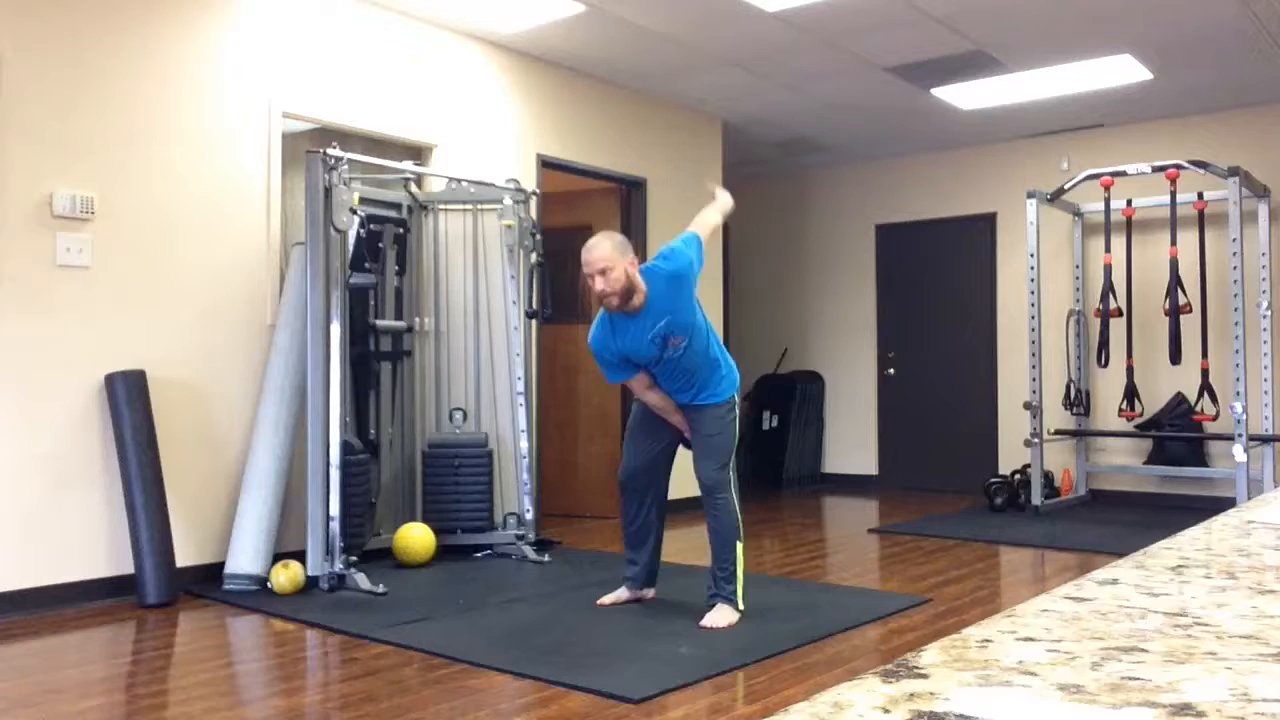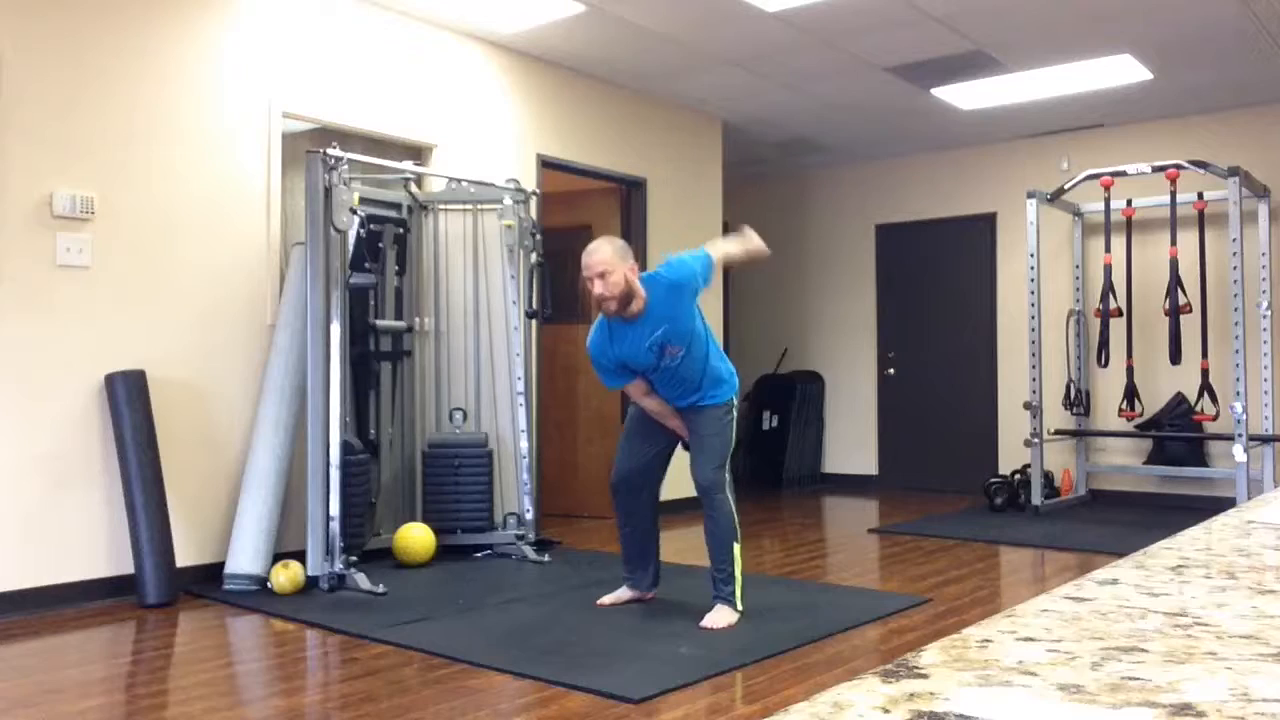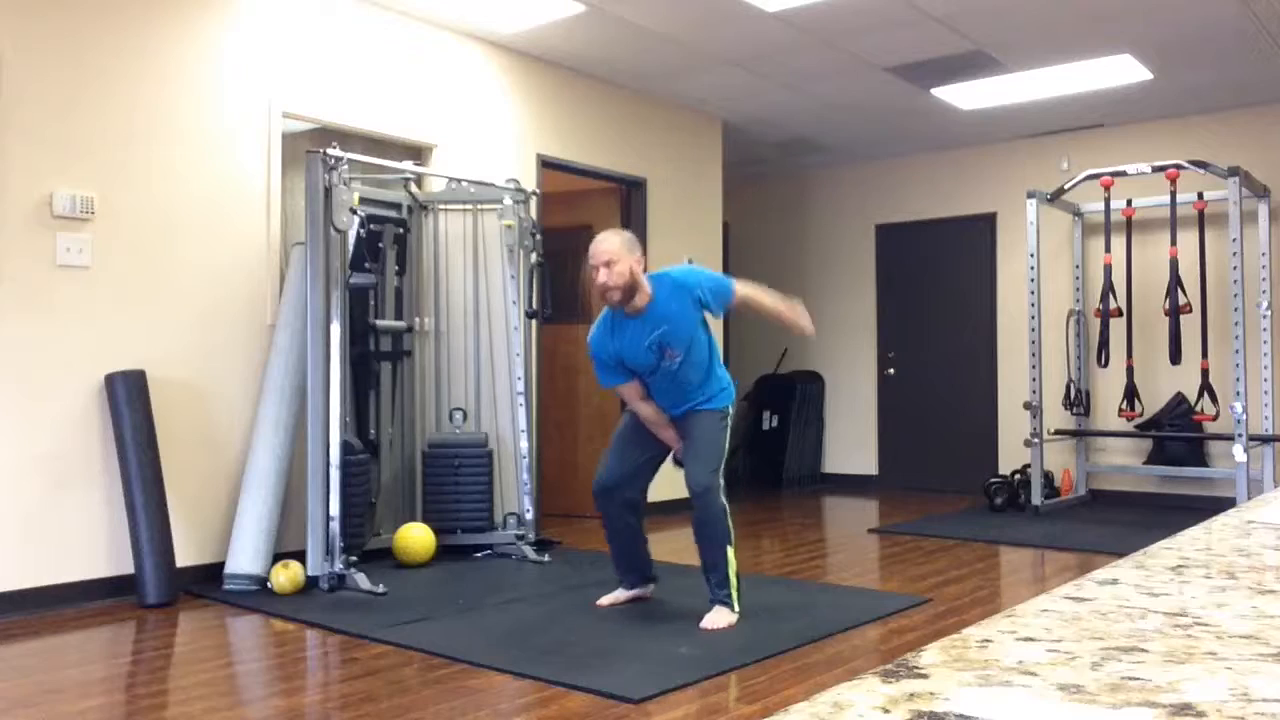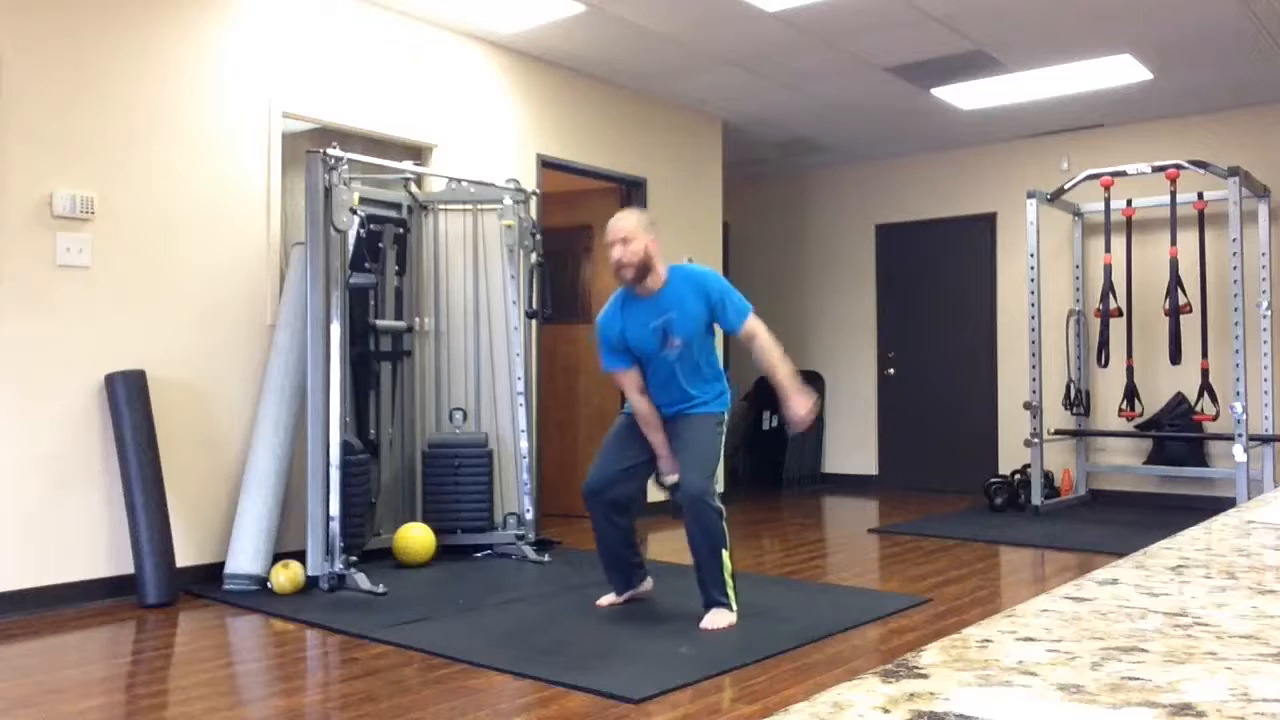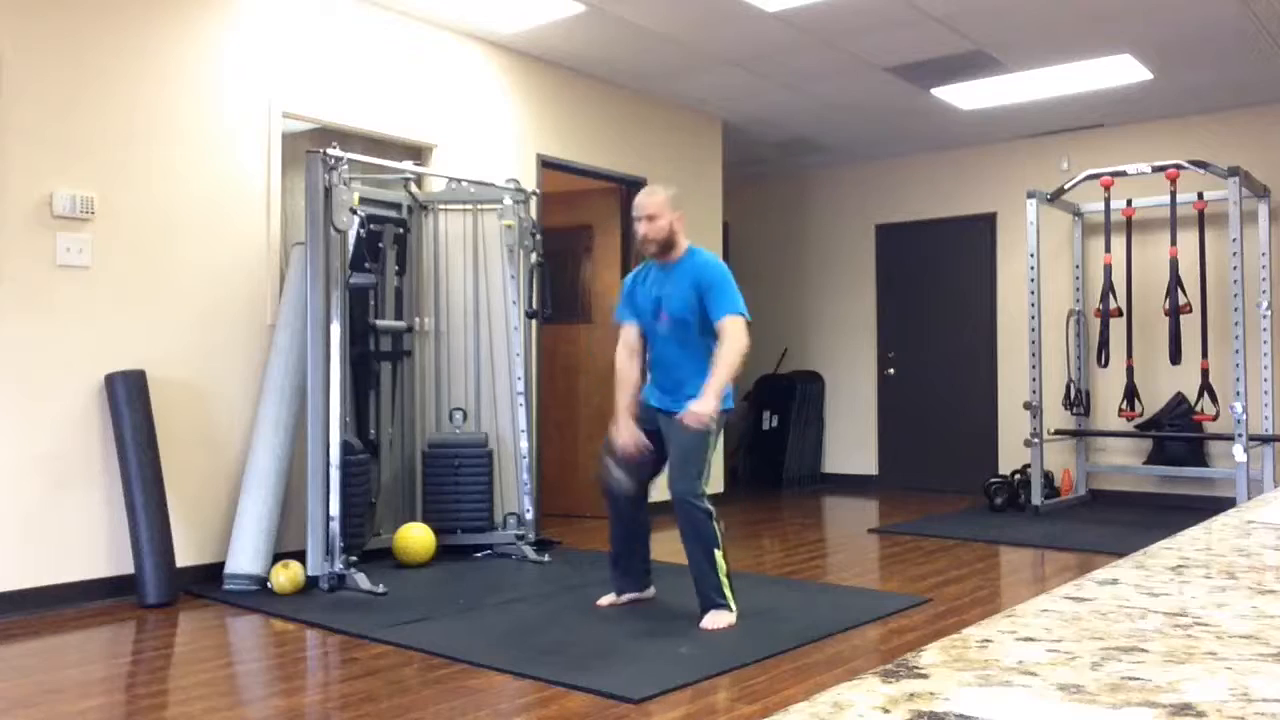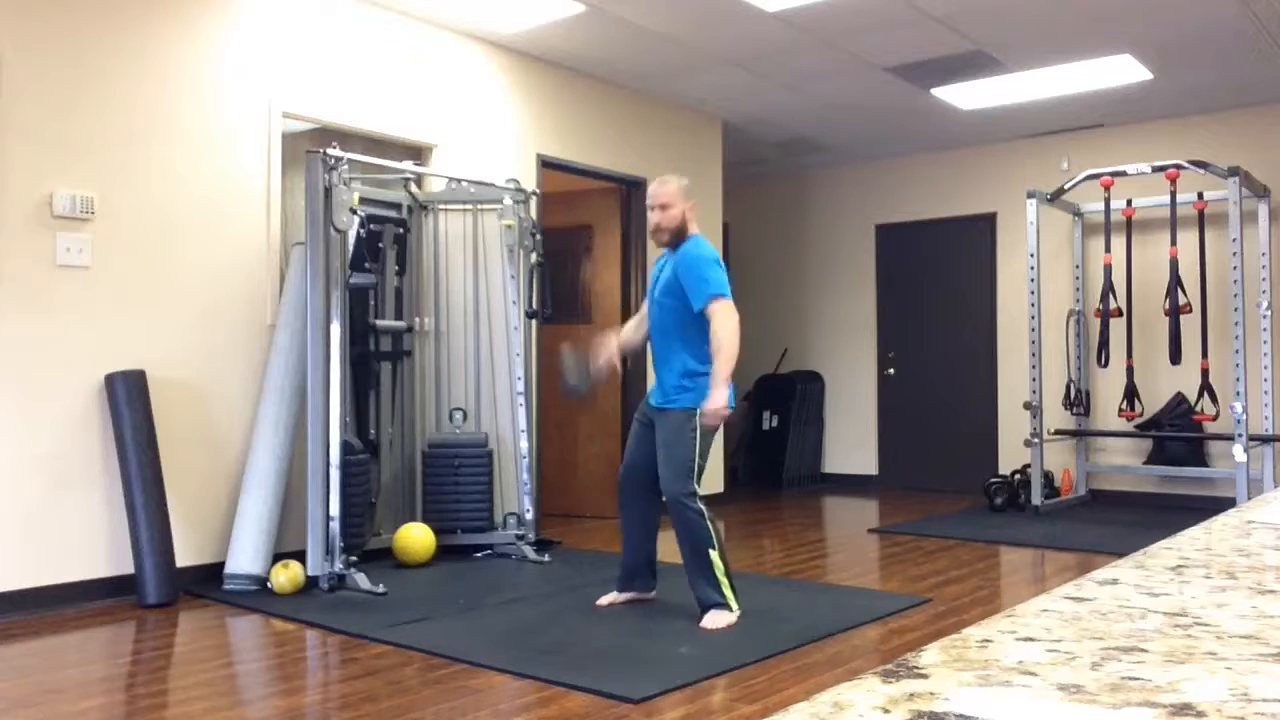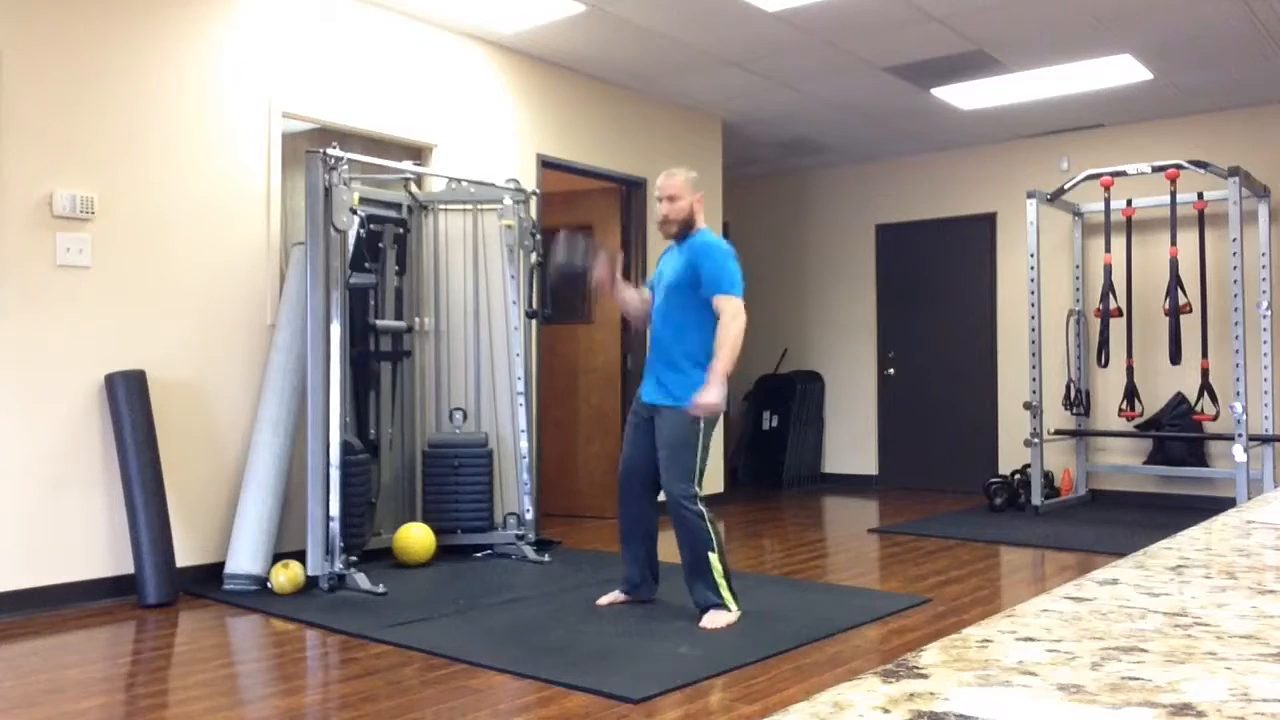
dt=0.1s
person 1, frame 1
left shoulder: (671, 272)
right shoulder: (603, 337)
left elbow: (702, 226)
right elbow: (645, 391)
left wrist: (720, 200)
right wrist: (685, 427)
left hip: (713, 395)
right hip: (657, 398)
left knee: (715, 483)
right knee: (634, 480)
left ankle: (727, 596)
right ankle: (639, 580)
person 1, frame 2
left shoulder: (674, 279)
right shoulder: (602, 343)
left elbow: (717, 251)
right elbow: (644, 397)
left wrist: (747, 241)
right wrist: (688, 435)
left hip: (711, 399)
right hip: (659, 407)
left knee: (710, 483)
right knee: (627, 481)
left ankle: (726, 598)
right ankle: (639, 581)
person 1, frame 3
left shoulder: (684, 285)
right shoulder: (603, 338)
left elbow: (743, 293)
right elbow: (638, 401)
left wrist: (790, 312)
right wrist: (678, 446)
left hip: (706, 406)
right hip: (650, 413)
left knee: (704, 488)
right knee: (610, 487)
left ankle: (724, 600)
right ankle: (637, 579)
person 1, frame 4
left shoulder: (698, 283)
right shoulder: (611, 318)
left elbow: (756, 336)
right elbow: (636, 395)
left wrist: (791, 392)
right wrist: (665, 458)
left hip: (700, 410)
right hip: (646, 413)
left knee: (695, 492)
right knee: (600, 488)
left ankle: (721, 600)
right ankle: (630, 580)
person 1, frame 5
left shoulder: (706, 270)
right shoulder: (637, 282)
left elbow: (735, 337)
right elbow: (629, 349)
left wrist: (710, 397)
right wrist: (623, 420)
left hip: (694, 406)
right hip: (653, 403)
left knee: (686, 492)
right knee: (620, 485)
left ankle: (719, 601)
right ankle: (632, 582)
person 1, frame 6
left shoulder: (697, 257)
right shoulder: (666, 262)
left elbow: (724, 318)
right elbow: (646, 319)
left wrist: (720, 387)
right wrist: (616, 346)
left hip: (692, 402)
right hip: (659, 399)
left knee: (678, 491)
right knee: (635, 486)
left ankle: (720, 599)
right ankle: (636, 581)
person 1, frame 7
left shoulder: (711, 251)
right shoulder: (669, 257)
left elbow: (734, 315)
right elbow: (643, 312)
left wrist: (716, 382)
right wrist: (613, 286)
left hip: (688, 400)
right hip: (652, 396)
left knee: (682, 495)
right knee: (632, 485)
left ankle: (719, 600)
right ankle: (637, 581)
